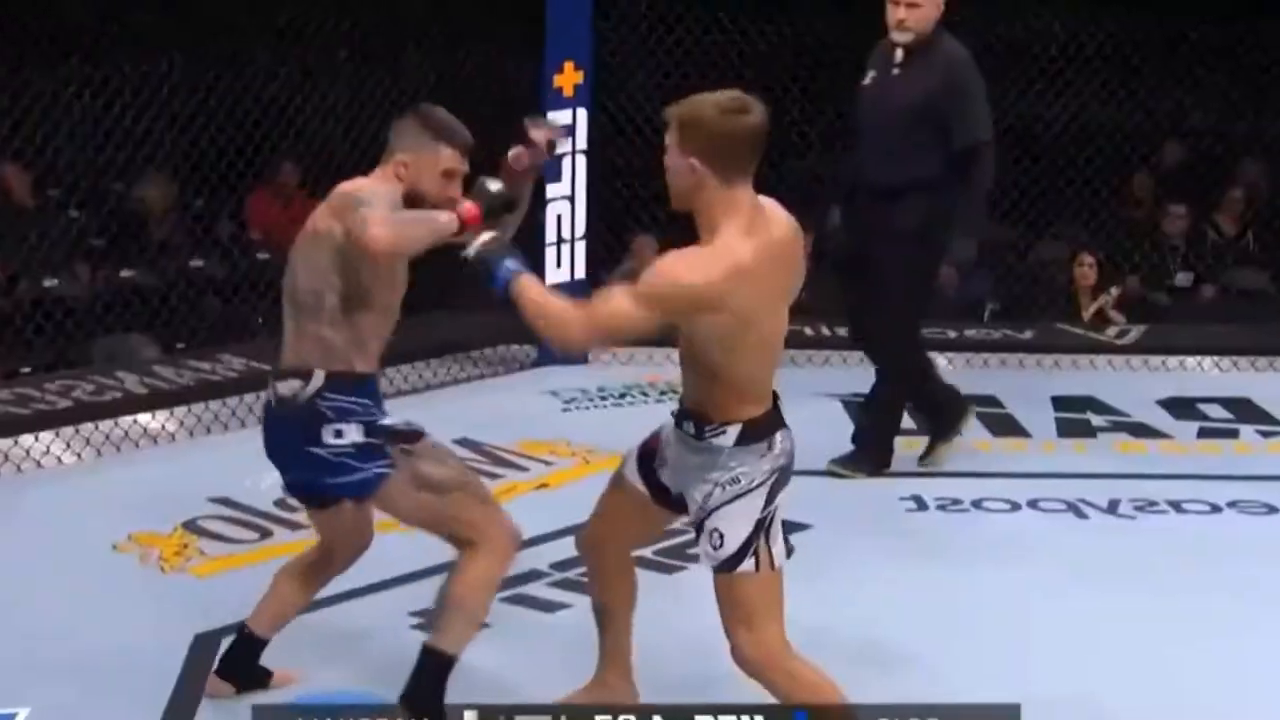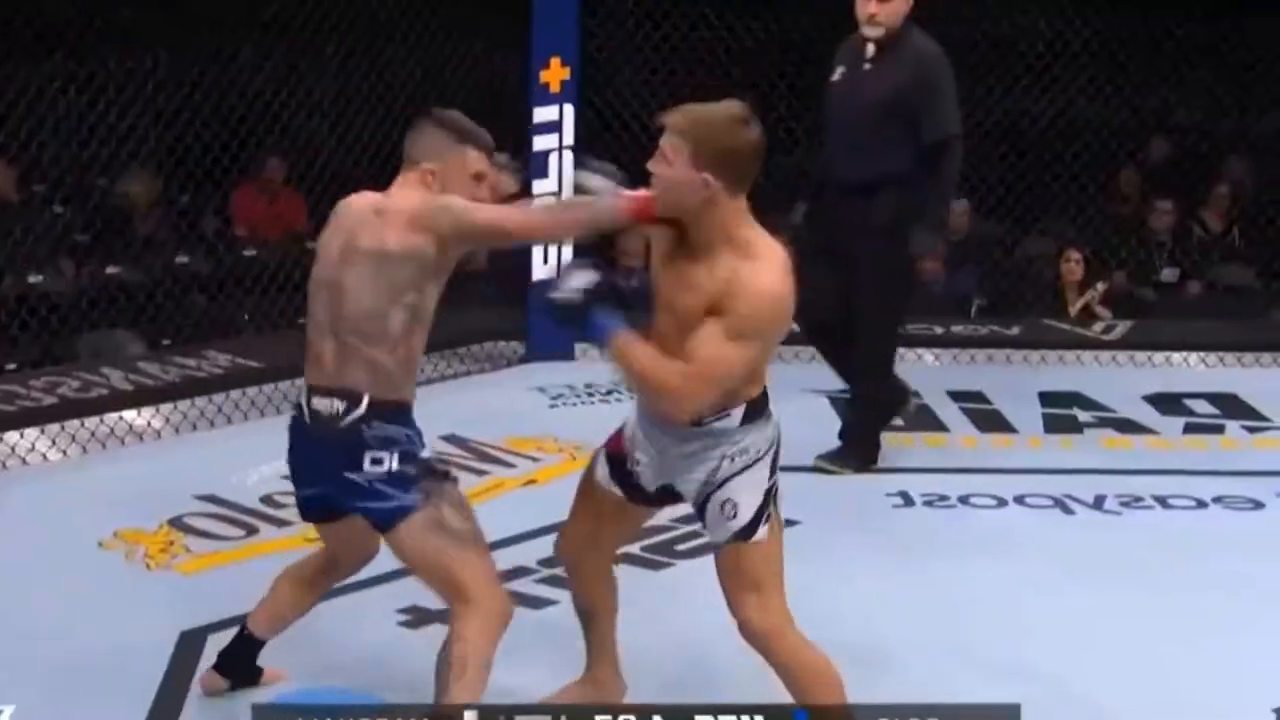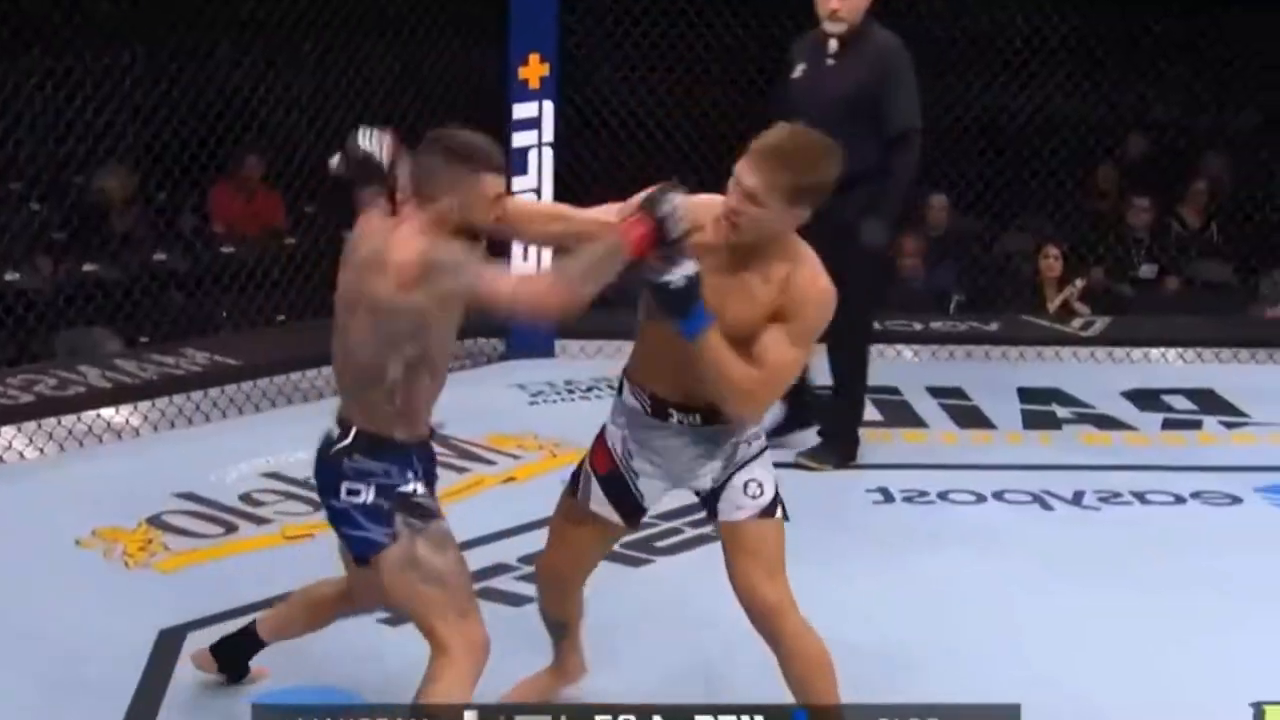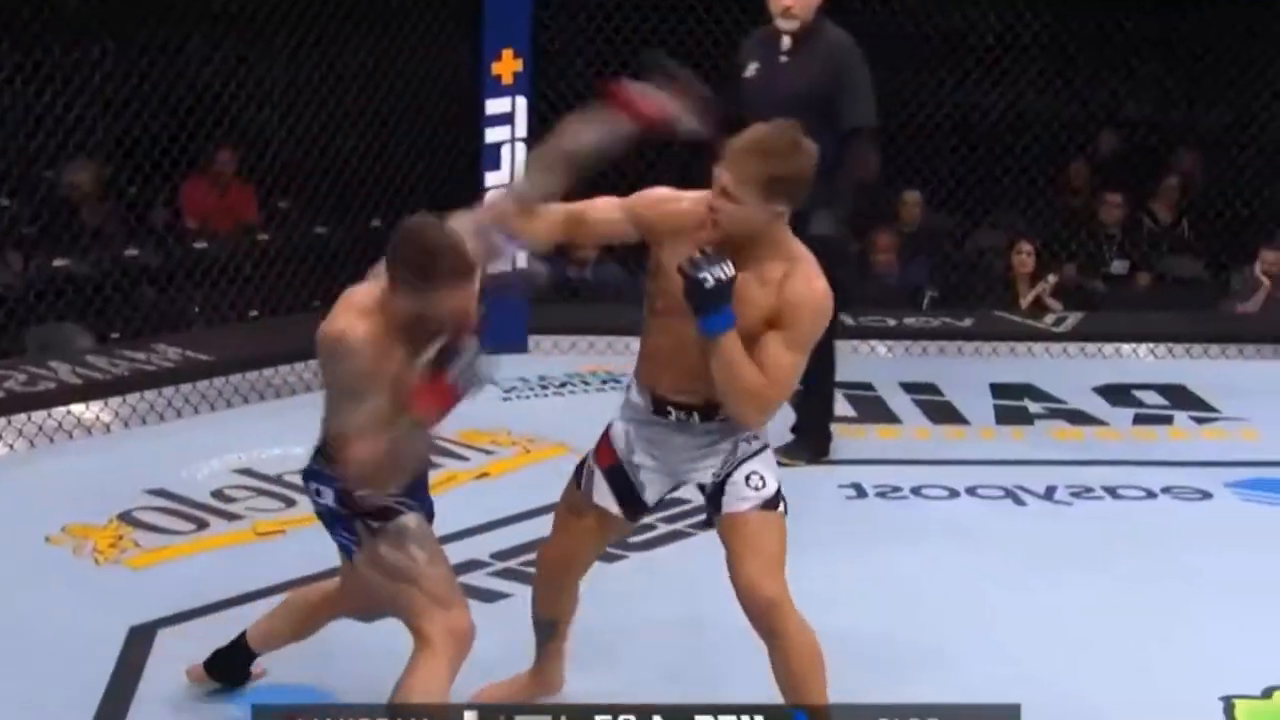
dt=0.1s
person 1, frame 1
left shoulder: (363, 203)
right shoulder: (366, 198)
right elbow: (381, 242)
left wrist: (516, 169)
right wrist: (464, 213)
left hip: (294, 414)
right hip: (335, 412)
left knee: (343, 542)
right knee: (494, 539)
left ankle: (237, 668)
person 1, frame 2
left shoulder: (353, 210)
right shoulder: (419, 215)
right elbow: (533, 225)
right wrist: (640, 203)
left hip: (319, 430)
right hip: (373, 438)
left knee: (343, 554)
right knee: (485, 605)
left ankle: (231, 666)
person 1, frame 3
left shoulder: (380, 226)
right shoulder: (428, 258)
right elbow: (547, 299)
left wrist: (386, 174)
right wrist: (638, 234)
left hip: (358, 456)
right hip: (376, 474)
left knee: (361, 589)
right knee: (463, 644)
left ankle: (228, 652)
person 1, frame 4
left shoulder: (447, 244)
right shoulder: (349, 339)
left elbow: (535, 185)
right elbow: (366, 474)
left wrist: (628, 114)
right wrist: (430, 399)
left hip: (398, 467)
right hip: (357, 485)
left knee: (364, 596)
right knee: (446, 630)
left ankle: (227, 661)
person 2, frame 1
left shoulder: (704, 275)
right shoulder: (773, 222)
left elbow: (575, 333)
left wrist: (507, 270)
left hip: (732, 457)
right hip: (692, 434)
left knee: (760, 651)
right knee: (601, 540)
right ankle: (615, 680)
person 2, frame 2
left shoulder: (759, 283)
right shoulder: (674, 220)
left elbow: (682, 399)
left wrist: (605, 323)
left hip: (725, 443)
right hip: (653, 429)
left knee: (762, 624)
right knee: (577, 550)
right ankle: (602, 677)
person 2, frame 3
left shoulder: (809, 288)
right shoulder: (682, 221)
left elbow: (748, 404)
left wrist: (691, 318)
left hip: (729, 443)
right hip: (638, 425)
left knee: (769, 606)
right knee: (558, 571)
right ankle: (565, 666)
person 2, frame 4
left shoulder: (804, 291)
right shoulder: (671, 211)
left elbow: (754, 409)
right elbow: (567, 223)
left wrist: (717, 318)
left hip: (730, 440)
right hip: (645, 422)
left knee: (768, 600)
right knee: (557, 563)
right ankle: (544, 675)
person 3, frame 1
left shoulder: (953, 64)
right shoulder: (881, 57)
left elbow: (977, 155)
left wrist: (963, 228)
right wrist: (844, 202)
left hip: (915, 220)
right hip: (868, 212)
left knee: (892, 333)
right knee: (869, 327)
left ankle: (873, 448)
right ankle: (942, 405)
person 3, frame 2
left shoulder: (924, 59)
right shoulder: (848, 52)
left elbow: (946, 149)
left wrist: (929, 223)
right wrist: (811, 199)
left hip: (887, 215)
right hip: (838, 207)
left knee: (873, 329)
right knee: (814, 312)
left ankle: (860, 444)
right ankle: (885, 396)
person 3, frame 3
left shoulder: (886, 54)
right shoulder: (805, 51)
left elbow: (905, 143)
left wrist: (885, 215)
left hip: (857, 211)
left knee: (848, 326)
left ankle: (839, 438)
right ankle: (800, 406)
person 3, frame 4
left shoulder: (838, 51)
right shoulder: (754, 48)
left elbow: (858, 140)
left wrist: (835, 209)
left hip: (812, 208)
left ankle: (813, 434)
